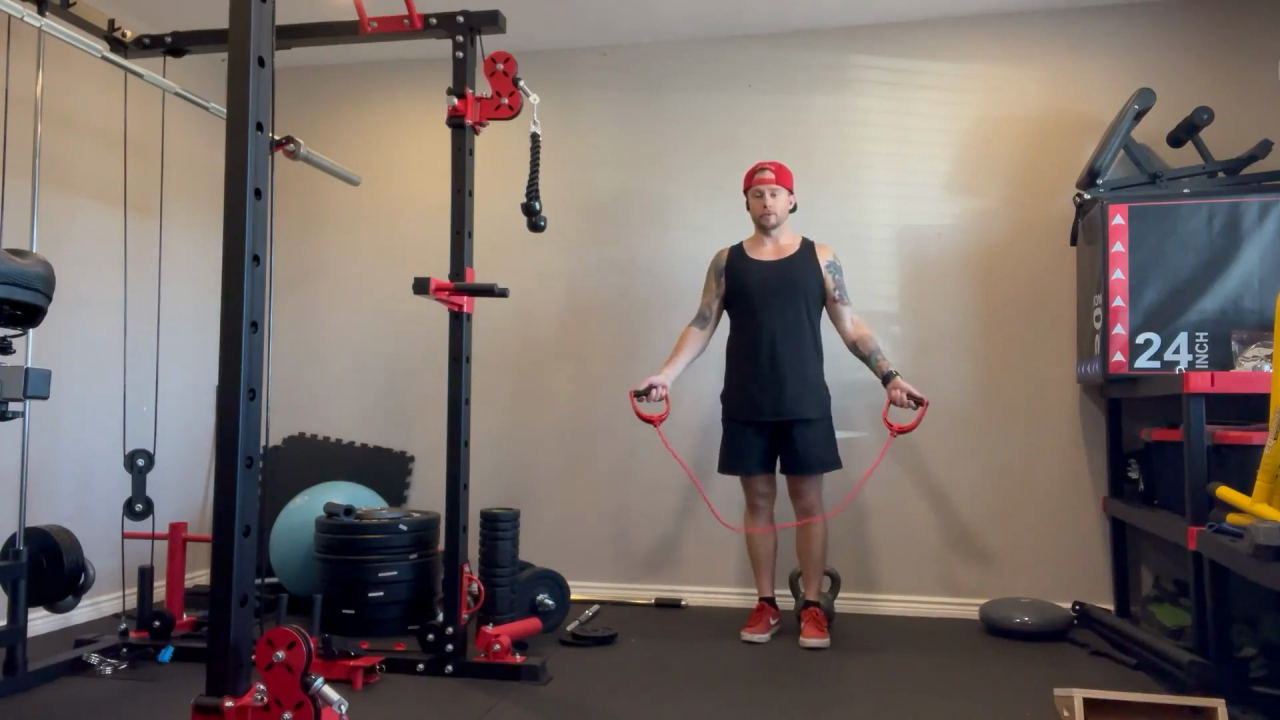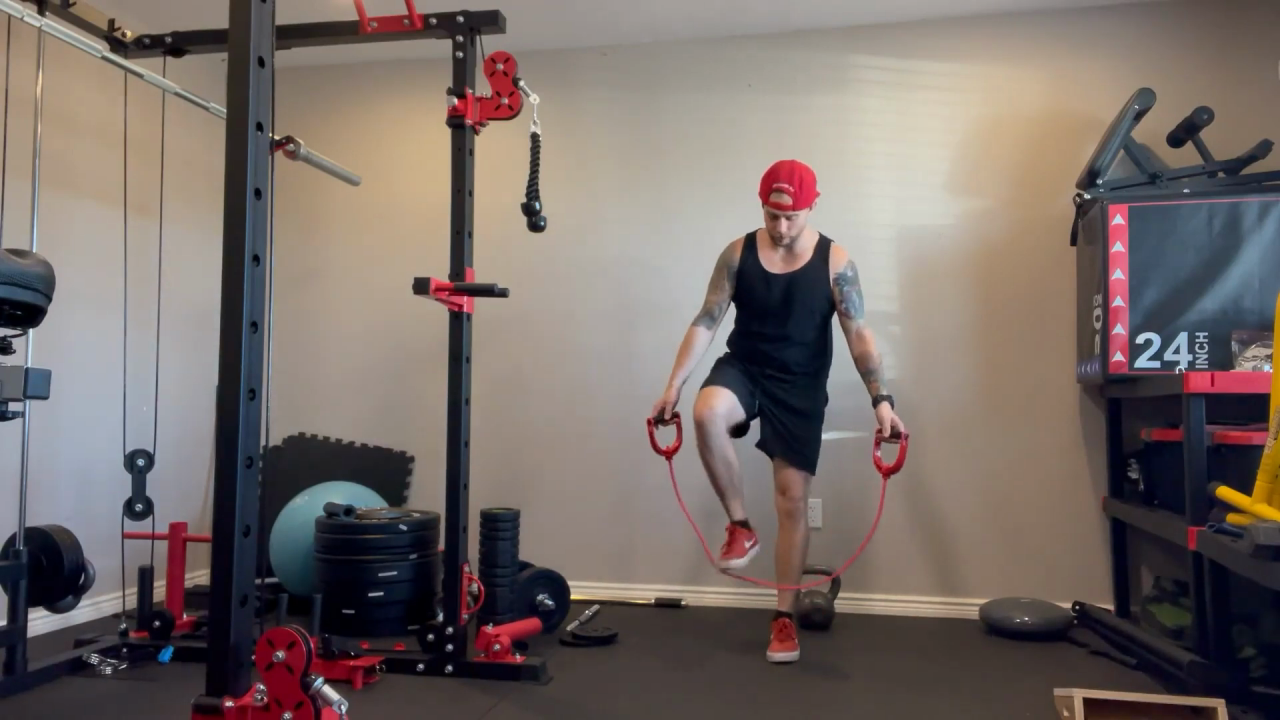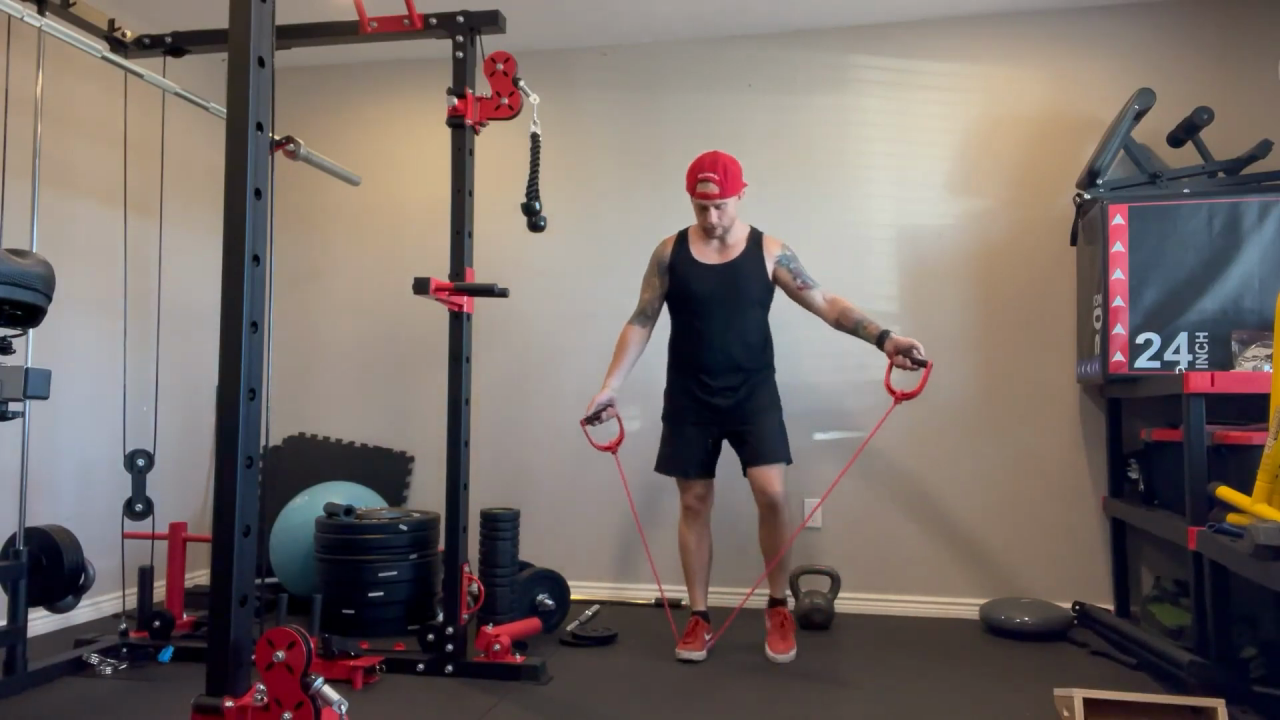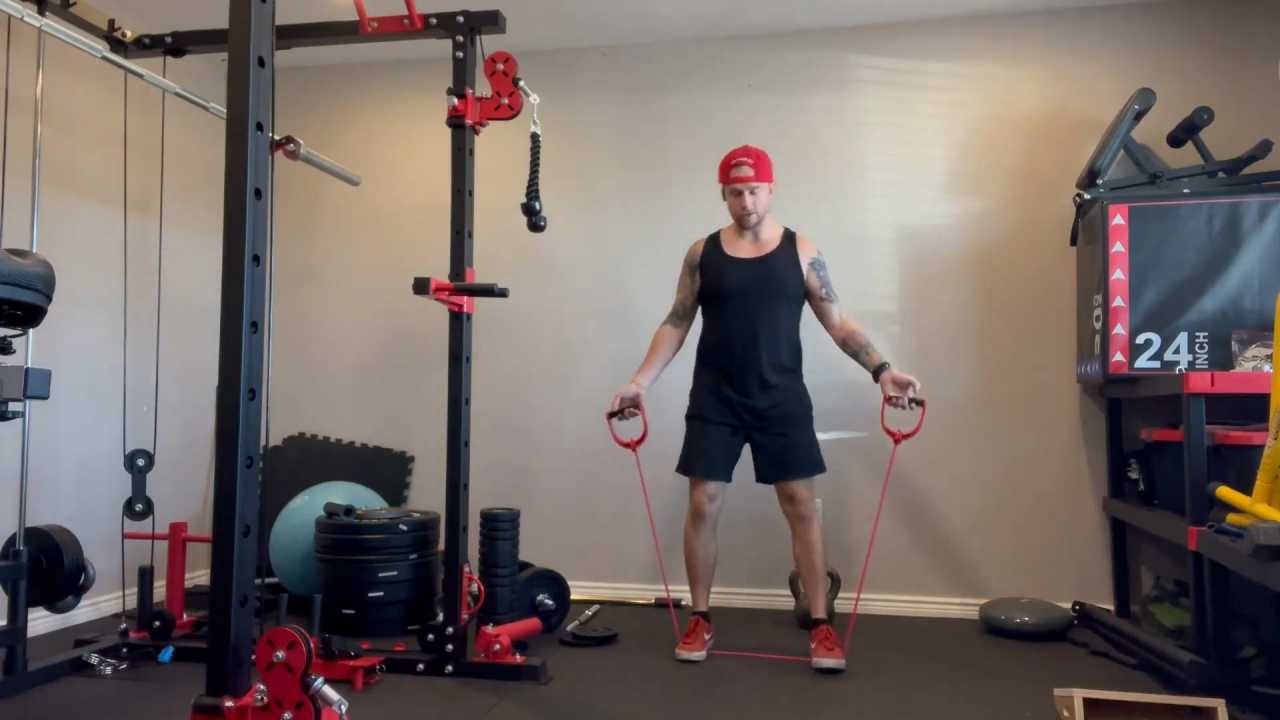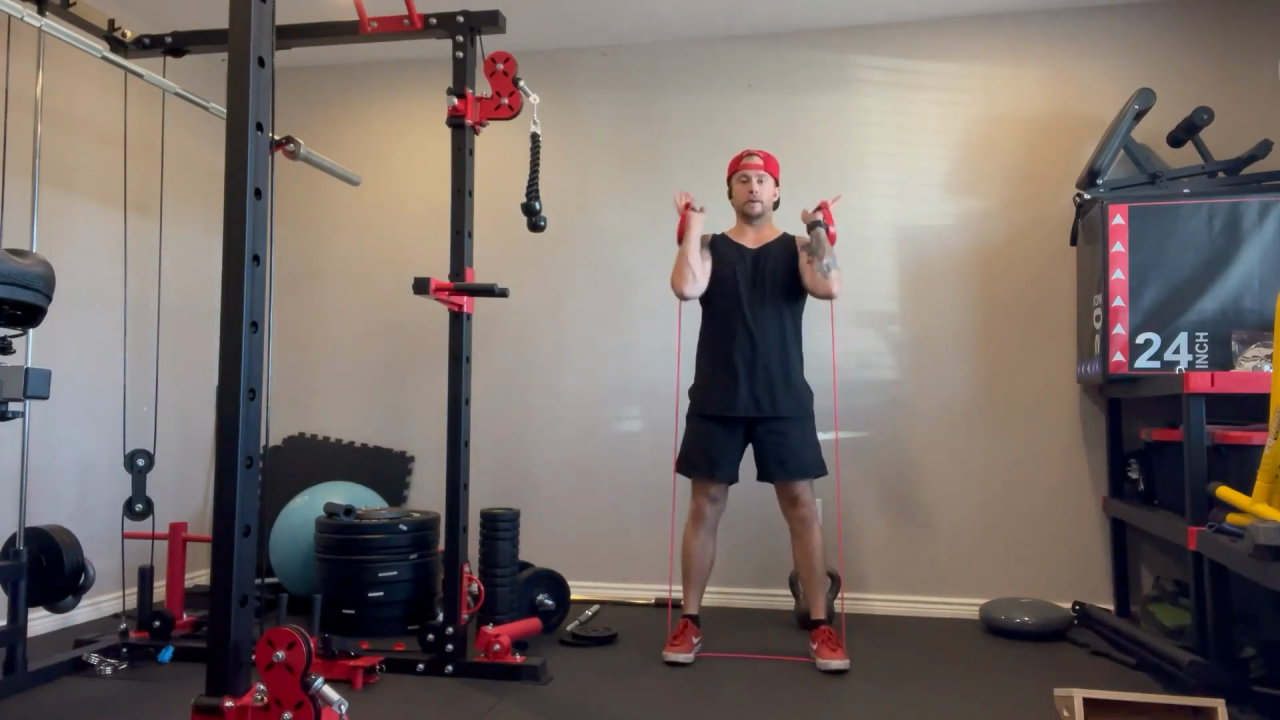
dt=1s
person 1, frame 1
left shoulder: (820, 257)
right shoulder: (727, 260)
left elbow: (850, 325)
right elbow: (702, 325)
left wrist: (889, 376)
right wrist: (666, 374)
left hip: (805, 402)
right hip: (745, 403)
left knee: (809, 503)
right knee: (758, 501)
left ankle: (812, 607)
right ankle: (766, 604)
person 1, frame 2
left shoulder: (835, 262)
right shoulder: (738, 253)
left elbow: (858, 335)
right elbow: (705, 322)
left wrist: (881, 401)
right wrist: (673, 385)
left hip: (801, 389)
right hip: (743, 369)
left knee: (792, 499)
right knee: (708, 417)
left ankle: (784, 617)
right ankle: (739, 527)
person 1, frame 3
left shoulder: (770, 251)
right shoulder: (670, 252)
left elbow: (825, 303)
right elbow: (641, 322)
left wrist: (884, 338)
right wrist: (610, 386)
left hip: (753, 391)
right hip: (689, 397)
left knee: (772, 493)
right knee: (694, 504)
left ankle: (779, 603)
right ankle: (699, 617)
person 1, frame 4
left shoulder: (802, 251)
right shoulder: (702, 253)
left elbow: (837, 320)
right elbow: (676, 323)
left wrist: (882, 369)
right wrist: (640, 382)
left hip: (782, 401)
right hip: (714, 401)
left knee: (801, 506)
right knee: (702, 506)
left ankle: (820, 625)
right ankle: (700, 619)
person 1, frame 5
left shoulder: (797, 247)
right shoulder: (709, 246)
left elbow: (828, 288)
right elbow: (686, 288)
left wrist: (817, 228)
right wrist: (691, 229)
left hip: (784, 401)
right hip: (717, 399)
left knee: (801, 507)
right knee: (705, 507)
left ankle: (821, 627)
right ankle: (690, 621)
